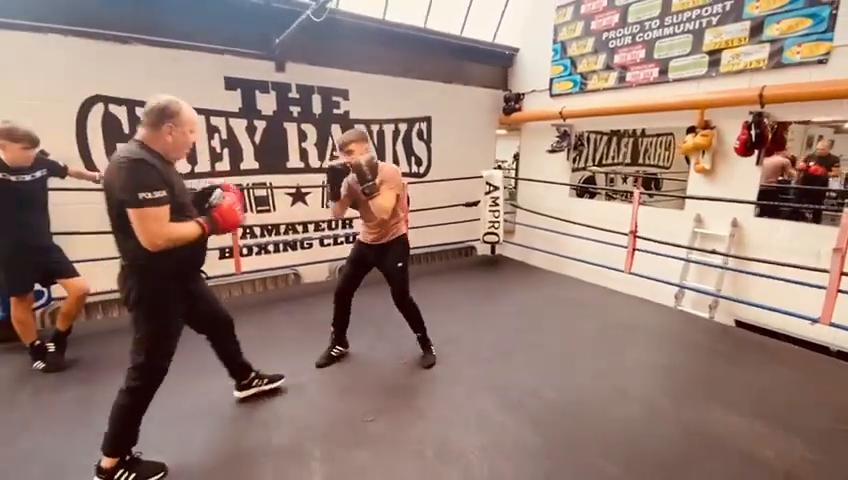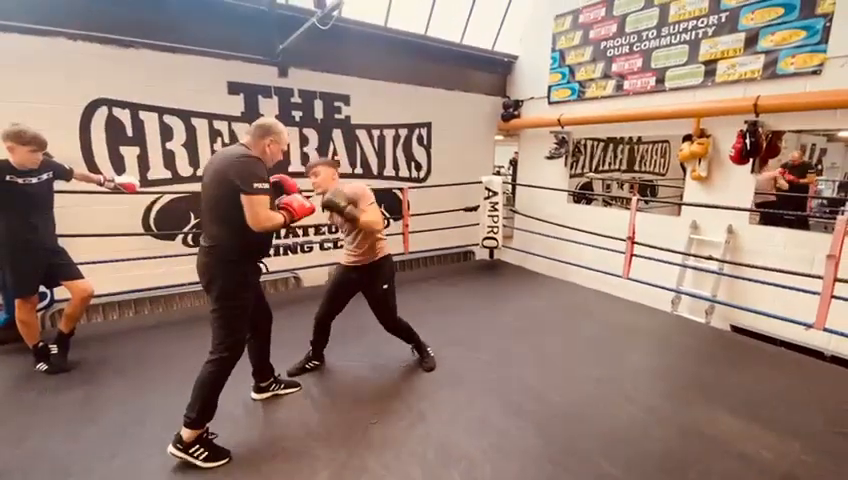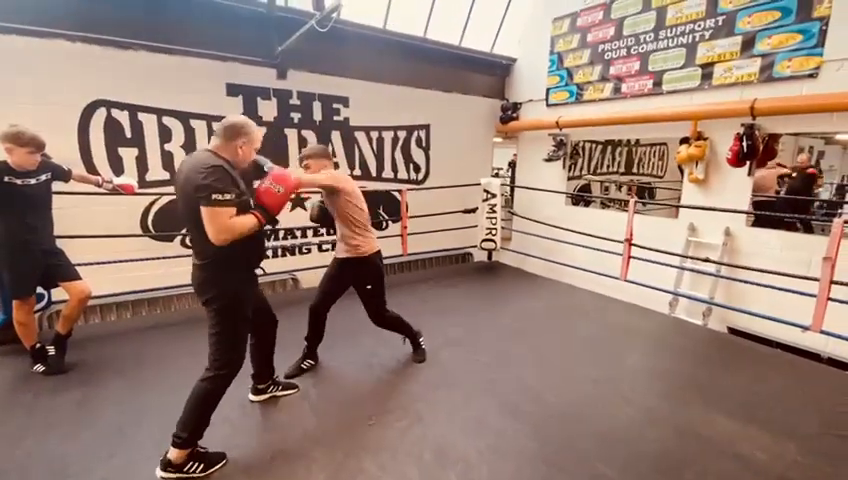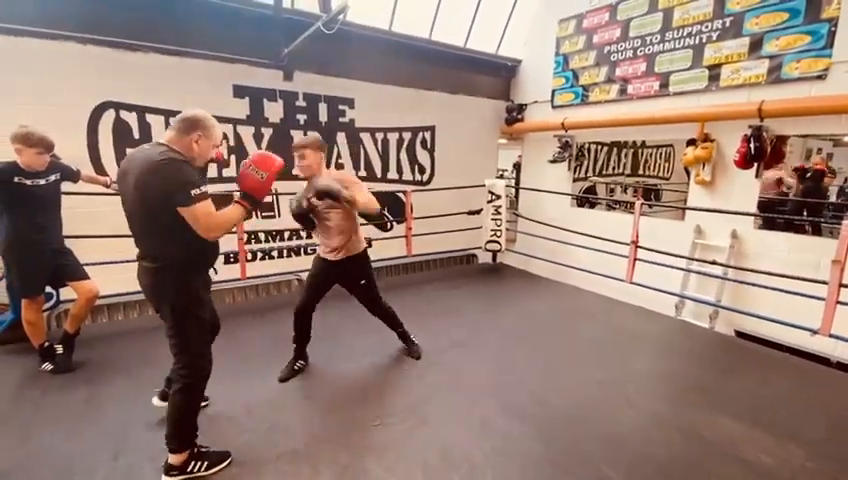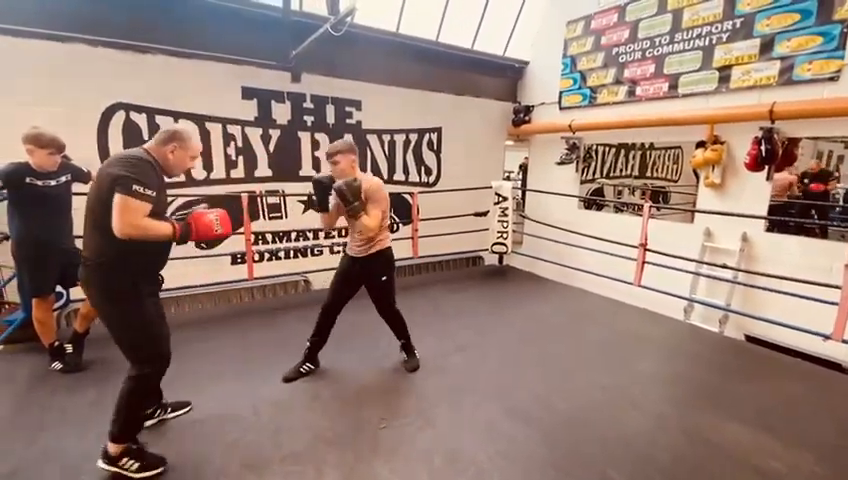
dt=0.5s
person 1, frame 1
left shoulder: (153, 160)
right shoulder: (136, 167)
right elbow: (155, 237)
left wrist: (203, 203)
right wrist: (210, 222)
left hip: (181, 276)
right hip: (154, 285)
left knee: (220, 325)
right knee: (148, 371)
left ankle: (246, 379)
person 1, frame 2
left shoulder: (223, 158)
right shoulder: (251, 166)
right elbow: (259, 221)
left wrist: (270, 191)
right wrist: (289, 212)
left hip: (220, 258)
right hip: (228, 266)
left knee: (260, 319)
right knee: (227, 348)
left ankle: (264, 380)
right ankle: (189, 435)
person 1, frame 3
left shoulder: (195, 162)
right shoulder: (216, 173)
right elbow: (221, 232)
left wrist: (249, 192)
right wrist: (264, 212)
left hip: (225, 271)
right hip: (225, 276)
left knee: (265, 322)
right knee: (224, 363)
left ankle: (264, 383)
person 1, frame 4
left shoulder: (140, 158)
right shoulder: (172, 168)
right elbow: (211, 227)
right wrist: (251, 197)
left hip: (163, 271)
right hip: (179, 278)
left knee: (207, 328)
right knee: (195, 362)
left ankle: (172, 392)
person 1, frame 5
left shoulder: (137, 165)
right shoulder: (137, 167)
right elbow: (126, 226)
left wrist: (182, 225)
right wrist: (182, 229)
left hip: (128, 273)
right hip: (115, 278)
left knee: (148, 347)
right knee: (152, 355)
left ankle: (147, 407)
right ankle: (118, 449)
person 2, frame 1
left shoulder: (41, 164)
left elbow: (71, 171)
left wrist: (99, 177)
left hip: (44, 245)
left knee: (80, 289)
right knee: (21, 301)
left ankle: (56, 342)
right ankle: (37, 351)
person 2, frame 2
left shoulder: (48, 167)
left elbow: (76, 174)
left wrist: (107, 182)
left hip: (49, 247)
left knee: (84, 291)
right knee: (25, 303)
left ankle: (59, 344)
right ankle: (40, 354)
person 2, frame 3
left shoulder: (46, 167)
left elbow: (74, 175)
left wrist: (104, 182)
left hip: (47, 247)
left knee: (82, 292)
right knee: (23, 304)
left ankle: (57, 345)
right ankle: (38, 355)
person 2, frame 4
left shoulder: (56, 168)
left elbow: (83, 176)
left wrist: (109, 182)
left hip: (55, 246)
right hip: (22, 251)
left knee: (89, 292)
right knee: (33, 302)
left ankle: (65, 343)
right ankle: (46, 353)
person 2, frame 5
left shoulder: (67, 169)
left elbow: (93, 176)
left hip: (65, 247)
right hip: (32, 250)
right knee: (43, 301)
left ankle: (75, 342)
right ankle: (55, 352)
person 3, frame 1
left shoulder: (389, 172)
right shoulder: (351, 178)
left elbow: (383, 212)
right elbow: (337, 214)
left wrist: (368, 183)
right wrist: (334, 184)
left hip: (393, 242)
right hip: (365, 243)
left knee: (401, 297)
right knee: (342, 291)
left ankle: (426, 345)
right ankle: (338, 343)
person 3, frame 2
left shoulder: (356, 190)
right shoulder: (332, 202)
left elbow: (376, 224)
left wrist: (344, 211)
left hip: (377, 263)
right hip: (349, 266)
left knee: (389, 320)
right knee: (323, 315)
left ankle: (421, 349)
right ankle: (315, 356)
person 3, frame 3
left shoulder: (333, 178)
right shoulder: (331, 187)
left elbow: (301, 180)
right wrist: (322, 213)
left hip: (365, 259)
right hip: (343, 259)
left knee: (378, 315)
right knee: (317, 307)
left ankle: (414, 338)
right ankle: (310, 355)
person 3, frame 4
left shoulder: (342, 179)
right shoulder: (309, 189)
left elbow: (373, 208)
left wrist: (340, 194)
right wrist: (303, 214)
left hip: (353, 257)
right hip: (325, 259)
left knee: (375, 304)
right knee: (303, 308)
left ankle: (405, 336)
right ankle: (299, 357)
person 3, frame 5
left shoulder: (374, 186)
right shoulder: (340, 185)
left elbow: (371, 230)
right elbow: (327, 225)
left wrist: (352, 204)
right wrist: (322, 197)
left hip: (377, 256)
right hip: (353, 256)
left knee: (387, 310)
right knee: (329, 307)
left ankle: (409, 350)
right ankle: (310, 358)
